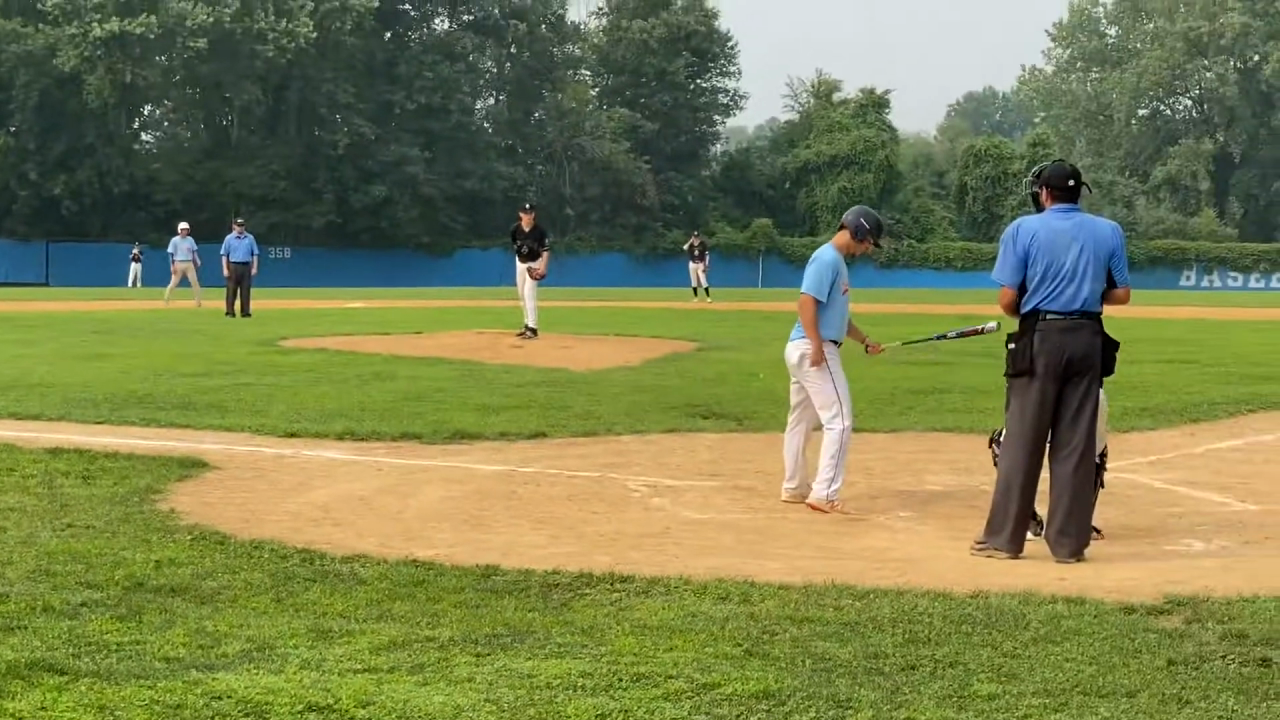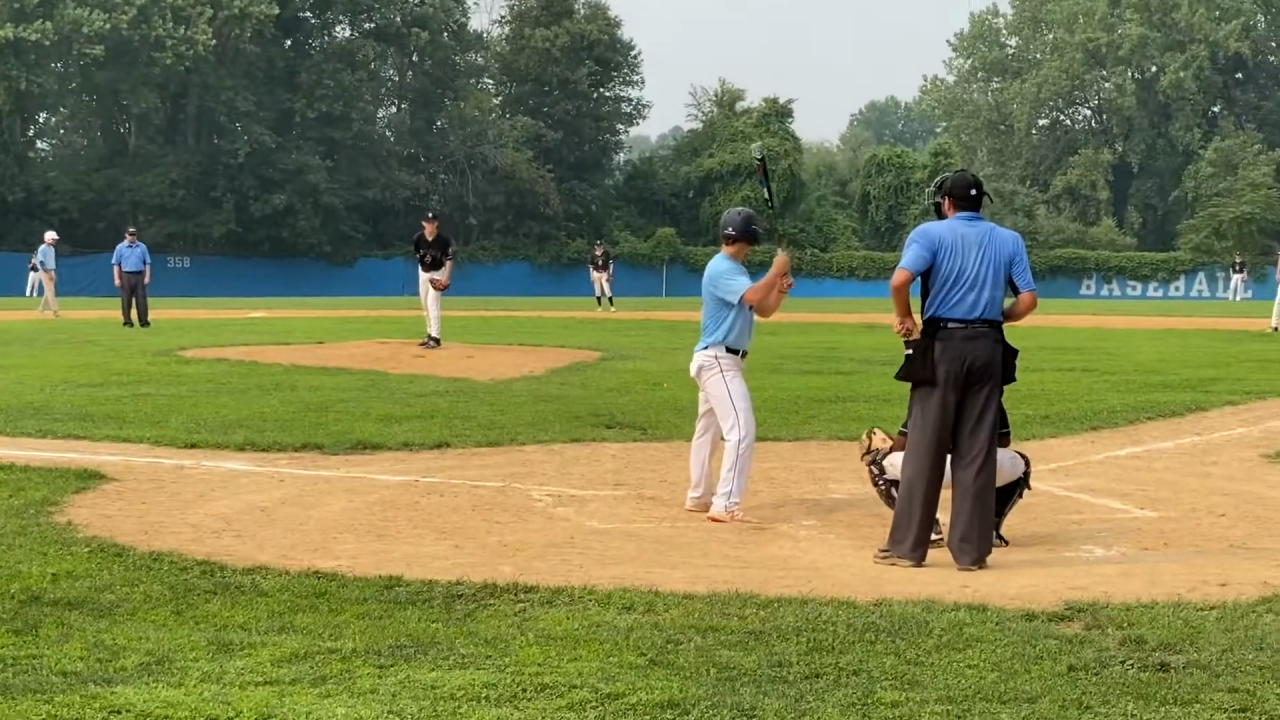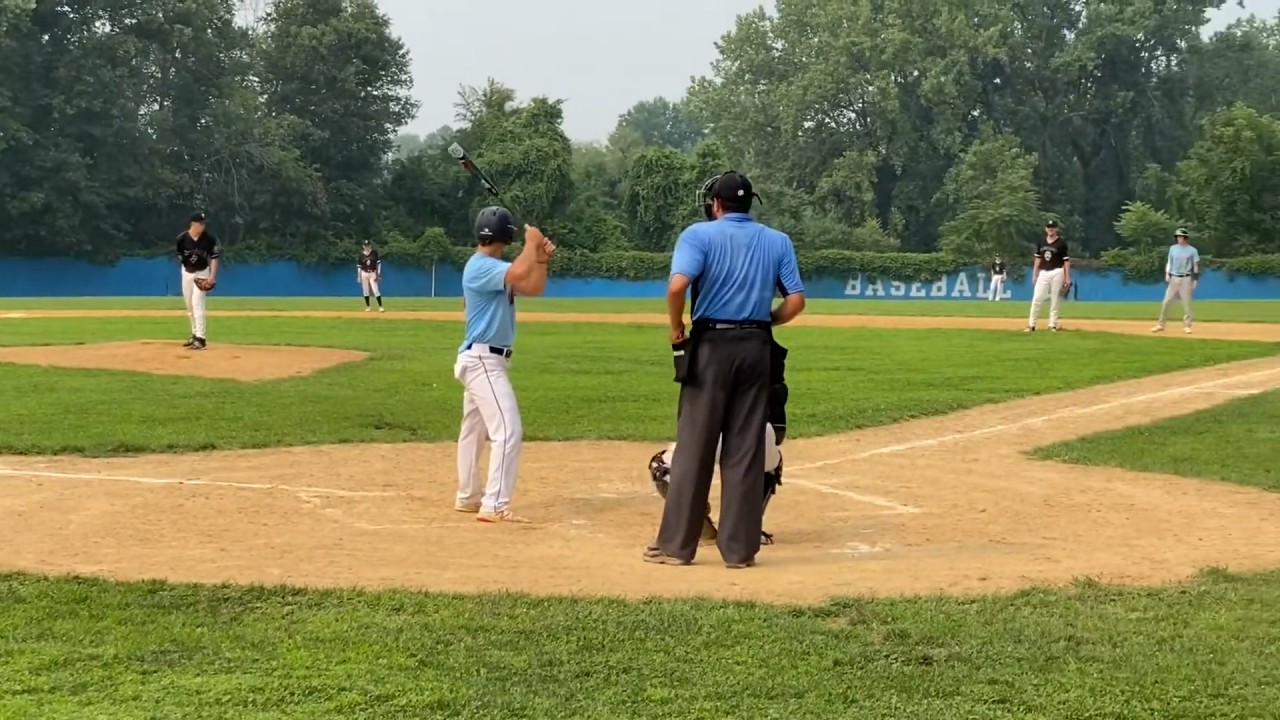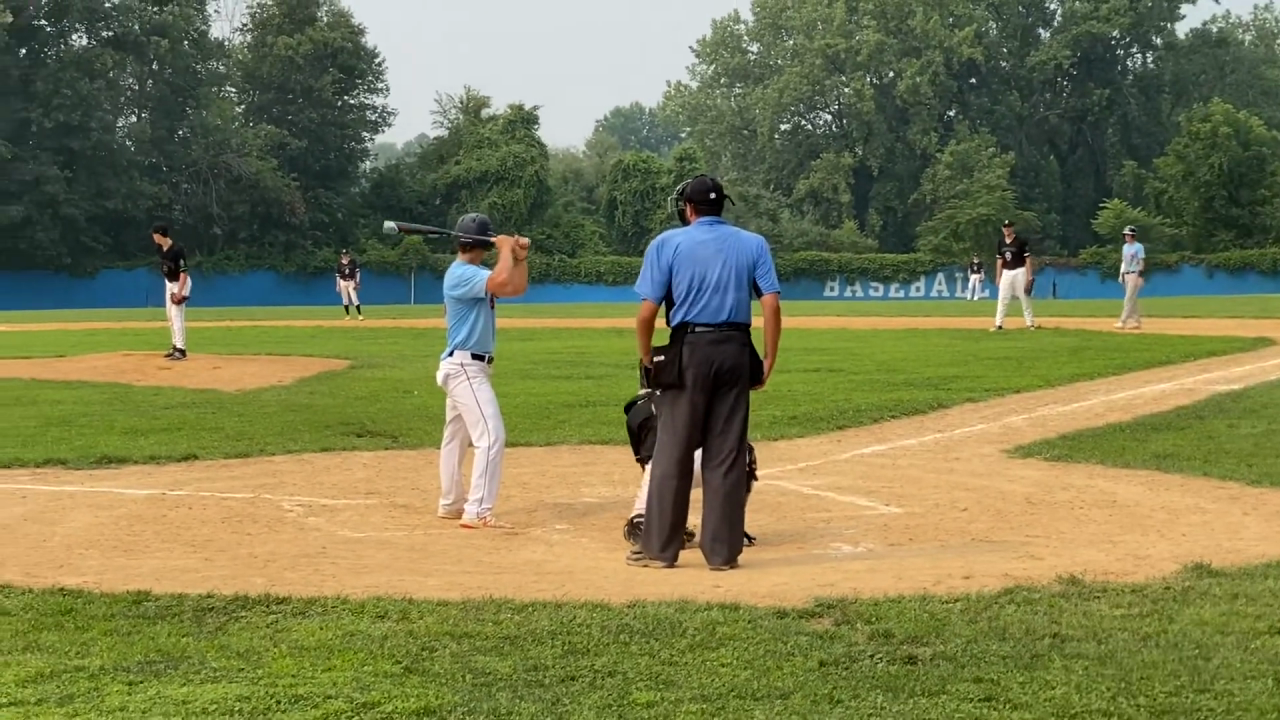
dt=1s
person 1, frame 1
left shoulder: (1022, 229)
right shoulder: (1109, 231)
left elbow: (1006, 299)
right elbow: (1121, 294)
left wrist: (1022, 312)
left hip: (1040, 339)
right hip: (1087, 340)
left knee: (1022, 442)
right knee: (1077, 445)
left ankle: (1004, 539)
right ankle: (1069, 542)
person 1, frame 2
left shoulder: (930, 232)
right shoulder: (1010, 240)
left elbow: (899, 280)
right elbow: (1028, 300)
left wrist: (904, 316)
left hip: (941, 345)
right hip: (987, 347)
left knee: (925, 446)
right knee: (978, 450)
left ankle: (907, 546)
right ankle: (971, 550)
person 1, frame 3
left shoulder: (699, 234)
right shoulder: (778, 241)
left elbow: (677, 285)
right elbow: (796, 301)
left wrist: (676, 327)
left hip: (712, 345)
right hip: (756, 349)
left knee: (694, 447)
right knee: (746, 451)
left ankle: (676, 544)
right ankle: (740, 548)
person 1, frame 4
left shoulder: (667, 243)
right shoulder: (754, 244)
left elbow: (647, 313)
right elbow: (771, 306)
left wrist: (647, 356)
right wrist: (768, 360)
left hip: (689, 351)
right hip: (736, 351)
left knee: (673, 453)
right knee: (727, 455)
left ankle: (660, 548)
right ankle: (723, 550)
person 2, frame 1
left shoulder: (838, 260)
right shoulder: (827, 258)
right elbow: (806, 302)
left wrist: (864, 340)
right wrist: (817, 345)
left hip: (803, 349)
right hip: (812, 349)
left knee: (800, 420)
right knee: (839, 421)
left ankle: (794, 488)
right ankle: (824, 494)
person 2, frame 2
left shoulder: (736, 269)
right shoulder: (722, 268)
left elbow: (764, 309)
right elbow: (754, 296)
left wrist: (779, 288)
right wrist: (776, 268)
left hip: (717, 360)
right hip: (719, 360)
left knee: (708, 429)
right knee: (741, 431)
left ankle: (699, 497)
right ankle: (725, 506)
person 2, frame 3
left shoulder: (497, 268)
right shoulder: (480, 267)
left elbow: (532, 288)
right elbow: (520, 272)
left wrist: (541, 258)
right wrist: (531, 243)
left hip: (484, 359)
right hip: (483, 359)
left knee: (474, 430)
right knee: (508, 431)
left ankle: (468, 497)
right ankle: (494, 506)
person 2, frame 4
left shoulder: (475, 275)
right shoulder: (460, 274)
left elbow: (515, 288)
right elbow: (501, 280)
left wrist: (519, 256)
right wrist: (505, 249)
left hip: (465, 366)
right hip: (466, 366)
left knee: (456, 436)
right knee: (491, 436)
left ankle: (451, 503)
right ankle: (477, 512)
